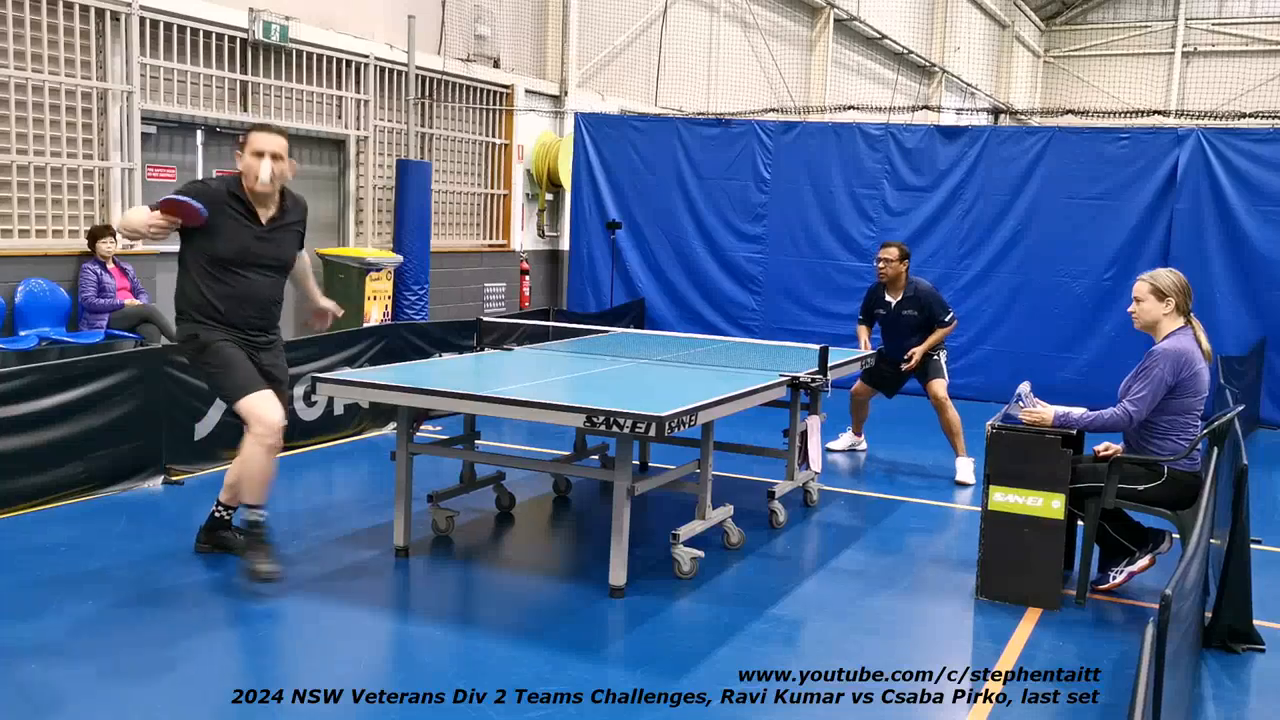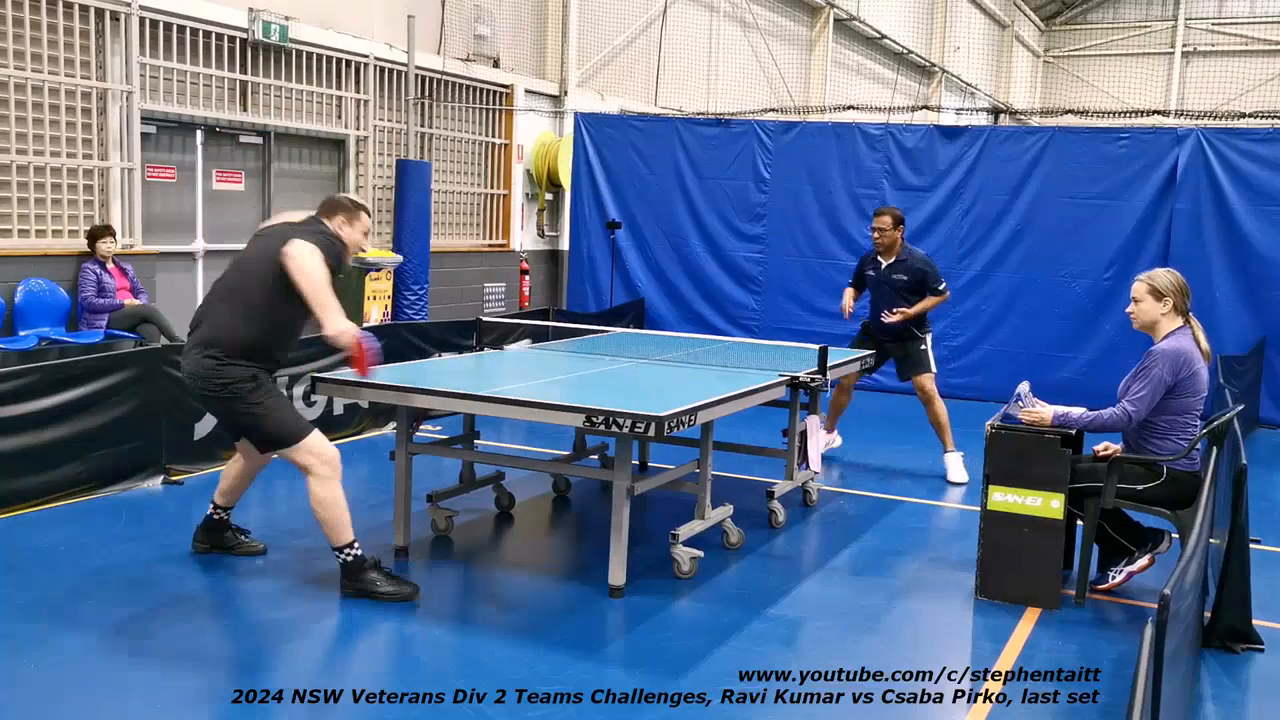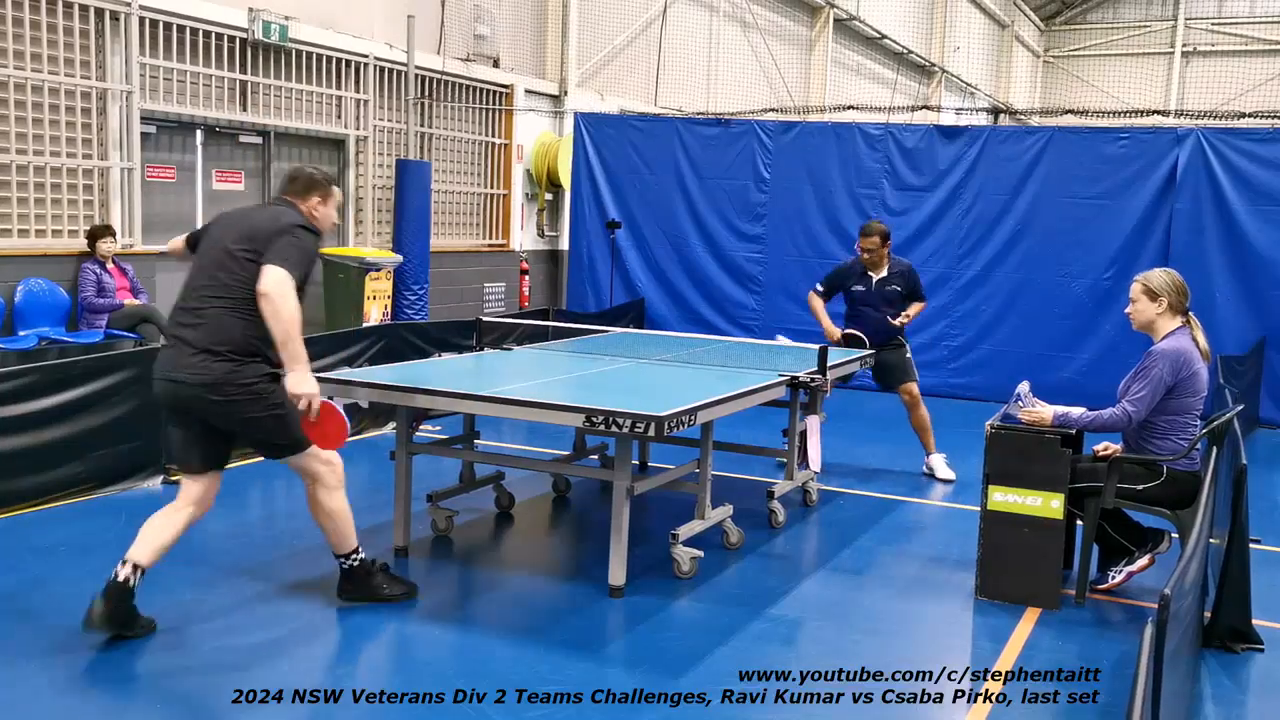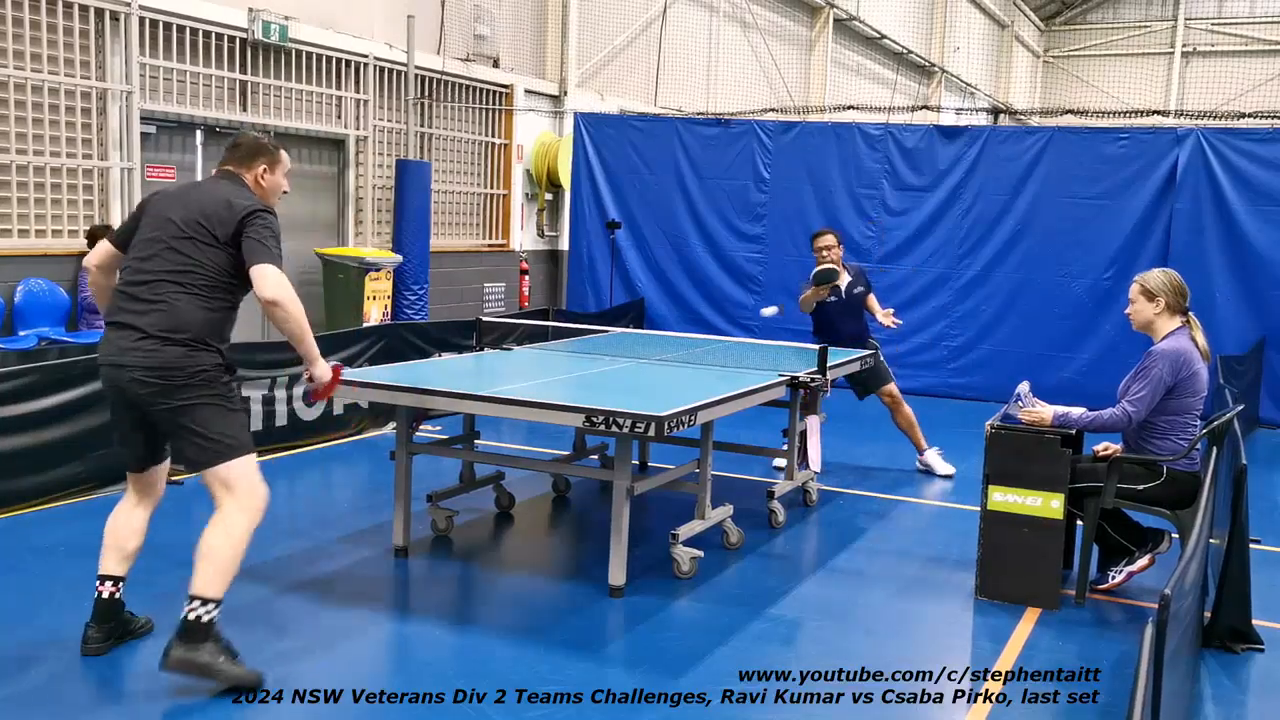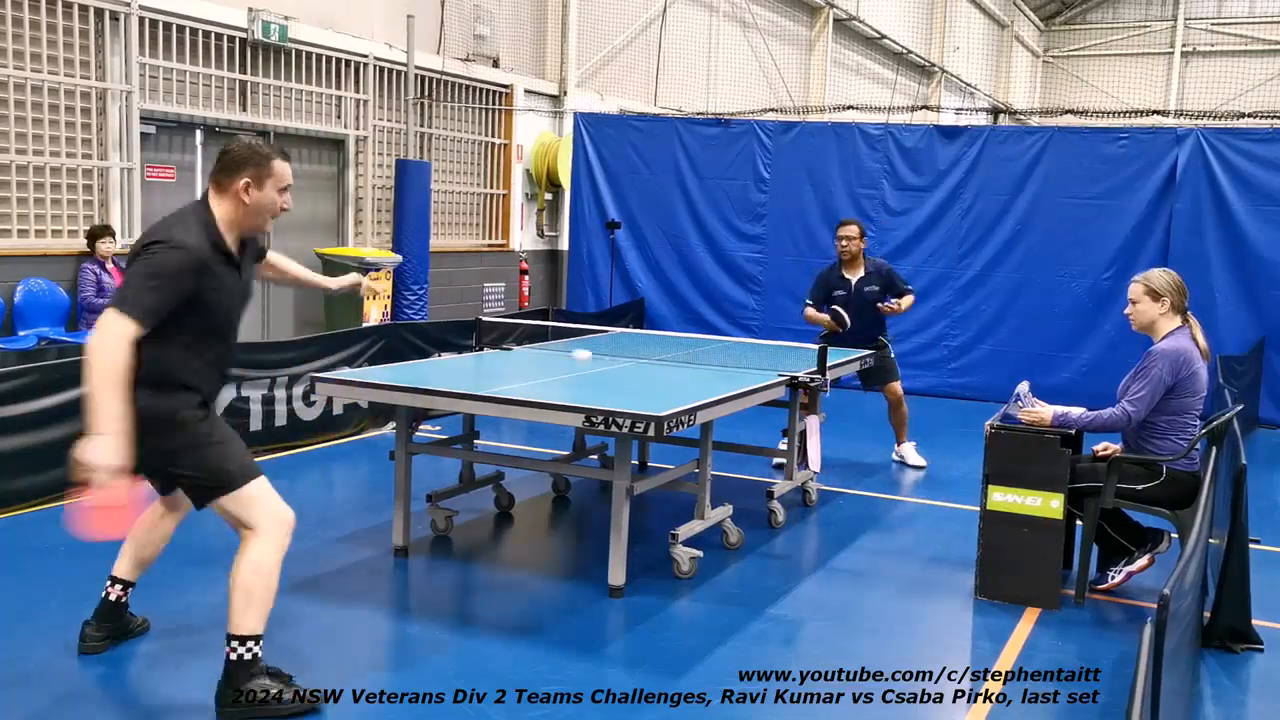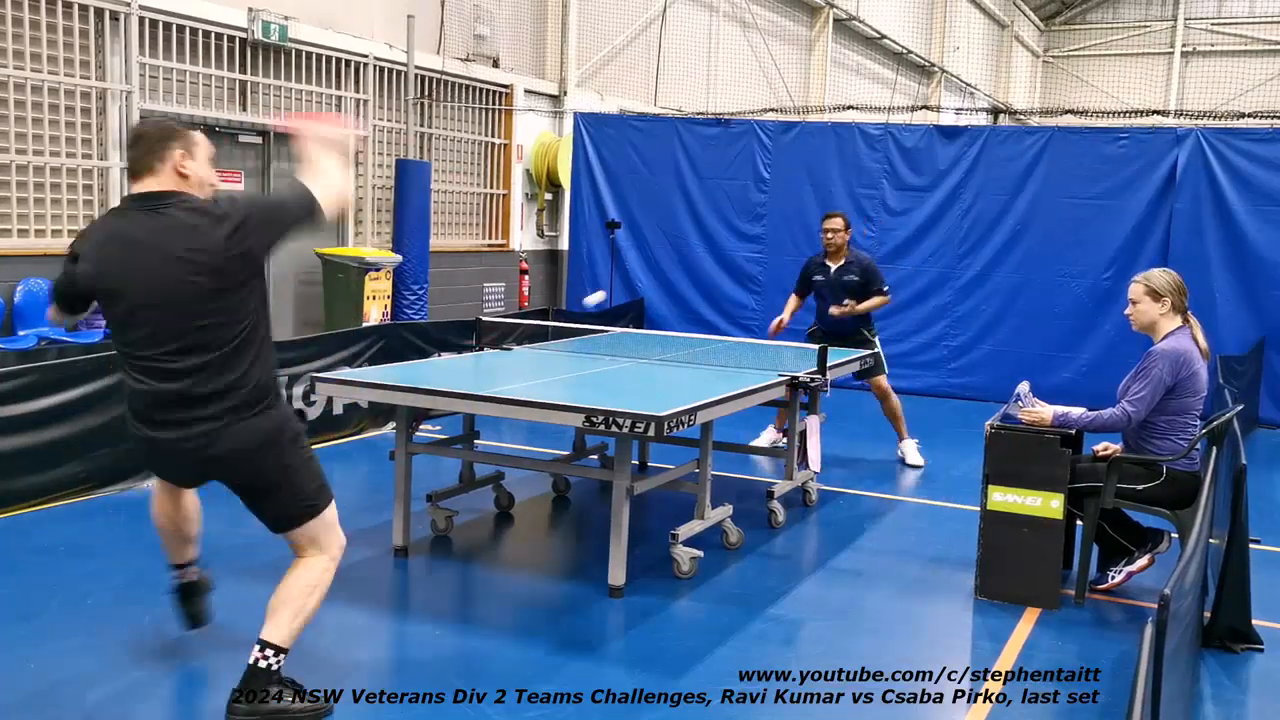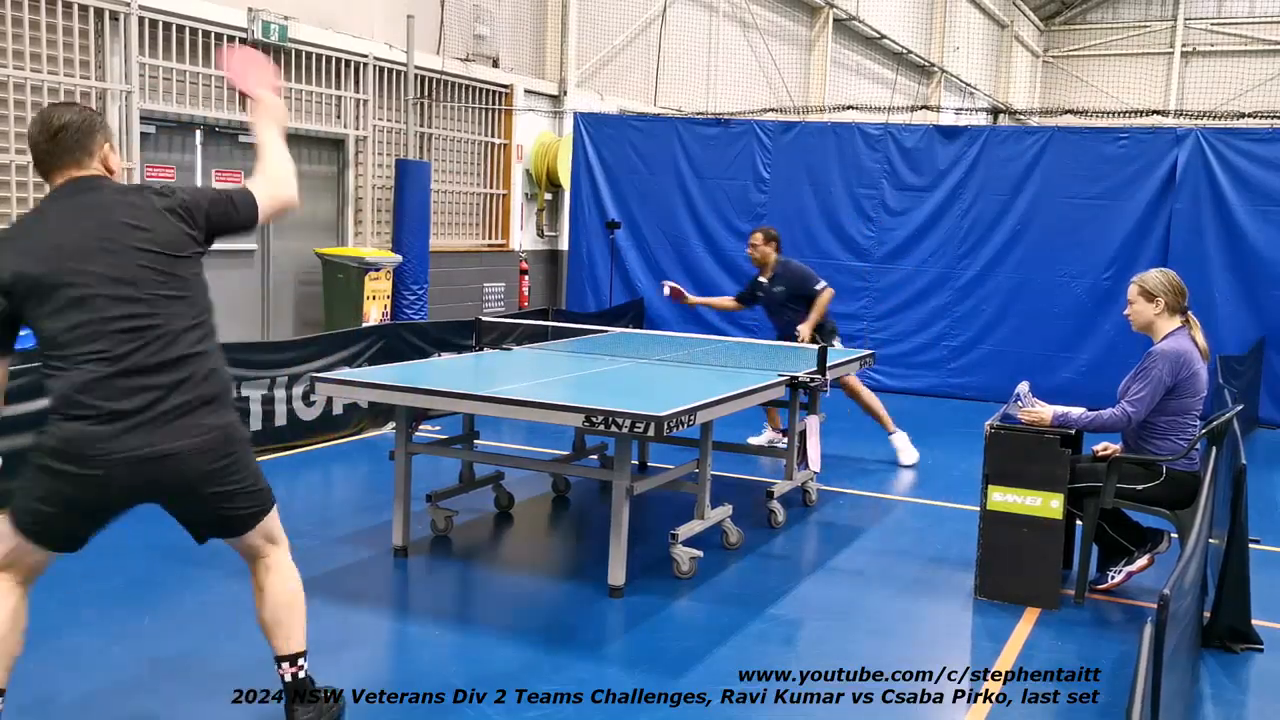
dt=0.3s
person 1, frame 1
left shoulder: (294, 210)
right shoulder: (208, 194)
right elbow: (134, 219)
left wrist: (315, 298)
right wrist: (151, 223)
left hip: (264, 341)
right hip: (212, 336)
left knee: (264, 437)
right knee: (268, 421)
left ankle: (218, 524)
right ankle: (256, 531)
person 1, frame 2
left shoulder: (281, 233)
right shoulder: (326, 243)
left elbow: (267, 228)
right elbow: (299, 254)
left wrist: (311, 212)
right wrist: (333, 317)
left hip: (208, 361)
right hip: (230, 372)
left knee: (257, 448)
right knee: (322, 460)
left ankle: (214, 527)
right ankle: (356, 570)
person 1, frame 3
left shoulder: (233, 220)
right shoulder: (295, 231)
left elbow: (178, 246)
right elbow: (273, 289)
right wrist: (299, 370)
left hip: (174, 371)
right hip: (233, 375)
left knee: (194, 496)
right knee: (324, 468)
left ankle: (116, 599)
right ankle: (358, 573)
person 1, frame 4
left shoulder: (162, 199)
right shoulder: (252, 212)
left elbow: (98, 262)
right elbow: (272, 292)
right wrist: (314, 359)
left hip: (119, 360)
right hip: (183, 367)
left knee: (143, 488)
right knee: (244, 497)
left ankle: (105, 614)
right ankle: (195, 636)
person 1, frame 5
left shoulder: (230, 233)
right shoulder: (186, 248)
left elbow: (262, 261)
right elbow: (109, 336)
left wrist: (329, 282)
right wrist: (109, 432)
left hip: (170, 402)
right hip: (163, 406)
left knee: (171, 502)
right knee: (270, 523)
left ankle: (108, 617)
person 1, frame 6
left shoulder: (95, 244)
right shoulder: (232, 221)
left elbow: (60, 313)
right elbow: (330, 192)
right wrist: (324, 152)
left hip: (161, 431)
right hip: (250, 429)
left knee: (171, 480)
right knee: (324, 548)
left ankle: (189, 589)
person 1, frame 7
right shoulder: (170, 209)
right elbow: (278, 192)
right wrist: (267, 115)
left hip: (86, 450)
right hip: (200, 439)
right knee: (268, 547)
person 2, frame 1
left shoulder: (1169, 353)
right shoulder: (1179, 344)
left elbow: (1128, 415)
left wrist: (1059, 417)
right wrist: (1124, 447)
left hip: (1168, 476)
right hip: (1162, 463)
left knee: (1066, 481)
left ankle: (1144, 542)
right ankle: (1119, 558)
person 2, frame 2
left shoulder: (1168, 353)
right shoulder: (1177, 345)
left elbow: (1127, 415)
left wrist: (1058, 417)
right wrist: (1124, 446)
left hip: (1167, 476)
right hip: (1161, 464)
left knee: (1067, 480)
left ankle: (1142, 543)
right ankle: (1119, 557)
person 2, frame 3
left shoulder: (1167, 353)
right shoulder: (1177, 345)
left elbow: (1127, 415)
left wrist: (1058, 417)
right wrist: (1123, 446)
left hip: (1167, 475)
right hip: (1161, 462)
left knee: (1065, 480)
left ankle: (1142, 542)
right ankle: (1119, 556)
person 2, frame 4
left shoulder: (1167, 353)
right shoulder: (1178, 345)
left elbow: (1127, 416)
left wrist: (1058, 417)
right wrist: (1124, 446)
left hip: (1167, 476)
right hip: (1162, 464)
left knee: (1065, 480)
left ankle: (1143, 543)
right ankle: (1120, 557)
person 2, frame 5
left shoulder: (1167, 353)
right shoulder: (1177, 345)
left elbow: (1127, 415)
left wrist: (1058, 417)
right wrist: (1123, 446)
left hip: (1167, 475)
right hip: (1161, 462)
left knee: (1065, 480)
left ankle: (1142, 542)
right ankle: (1118, 556)
person 2, frame 6
left shoulder: (1167, 353)
right shoulder: (1176, 345)
left elbow: (1126, 415)
left wrist: (1058, 417)
right wrist: (1123, 446)
left hip: (1166, 475)
right hip: (1160, 463)
left knee: (1064, 480)
left ankle: (1141, 542)
right ankle: (1119, 556)
person 2, frame 7
left shoulder: (1167, 354)
right shoulder: (1177, 346)
left elbow: (1127, 416)
left wrist: (1058, 417)
right wrist: (1123, 446)
left hip: (1166, 476)
right hip: (1161, 464)
left knee: (1065, 480)
left ankle: (1141, 543)
right ankle: (1118, 556)
person 3, frame 1
left shoulder: (924, 292)
right shoulder: (875, 292)
left elbow: (948, 324)
right elbow: (864, 321)
left wrist: (923, 349)
right wrist: (864, 340)
left hip: (927, 354)
right hip: (891, 355)
left knee: (939, 398)
right knee: (858, 393)
left ankle: (963, 460)
right ankle: (856, 437)
person 3, frame 2
left shoulder: (918, 261)
right shoulder: (868, 259)
left elbow: (942, 294)
right elbow: (854, 286)
left wrist: (910, 312)
right wrist: (848, 298)
left hip: (912, 335)
right hip: (874, 332)
left knee: (927, 390)
right knee: (845, 380)
left ankle: (951, 455)
right ankle: (828, 433)
person 3, frame 3
left shoulder: (904, 270)
right shoulder: (847, 270)
left elbow: (919, 301)
right elbow: (815, 295)
left wrist: (907, 316)
right wrist: (827, 325)
left hip: (890, 344)
right hip: (850, 342)
left knee: (912, 396)
left ankle: (933, 458)
person 3, frame 4
left shoulder: (857, 272)
right shoulder: (816, 283)
right elbow: (804, 306)
left wrist: (879, 313)
right wrist: (814, 294)
left hip: (862, 348)
left knee: (893, 397)
left ankle: (926, 454)
person 3, frame 5
left shoulder: (883, 271)
right shoulder: (827, 276)
left elbow: (909, 296)
right elbow: (809, 310)
left wrist: (900, 308)
right wrist: (821, 319)
left hip: (874, 345)
right hip: (835, 344)
left knee: (896, 394)
left ankle: (903, 447)
right ankle: (790, 443)
person 3, frame 6
left shoulder: (865, 262)
right shoulder: (813, 265)
left elbow: (884, 297)
right elbow: (798, 294)
left wrist: (856, 309)
right wrist: (786, 315)
left hip: (859, 336)
right hip: (824, 334)
left knee: (881, 387)
left ankle: (905, 443)
right ankle: (776, 431)
person 3, frame 7
left shoulder: (793, 272)
right shoulder: (758, 282)
left elbow: (827, 293)
right elbow: (736, 303)
left wrist: (809, 324)
right wrist: (696, 301)
left hip: (821, 339)
right hip: (790, 342)
left knee: (851, 386)
left ankle: (895, 436)
right ankle: (775, 432)
